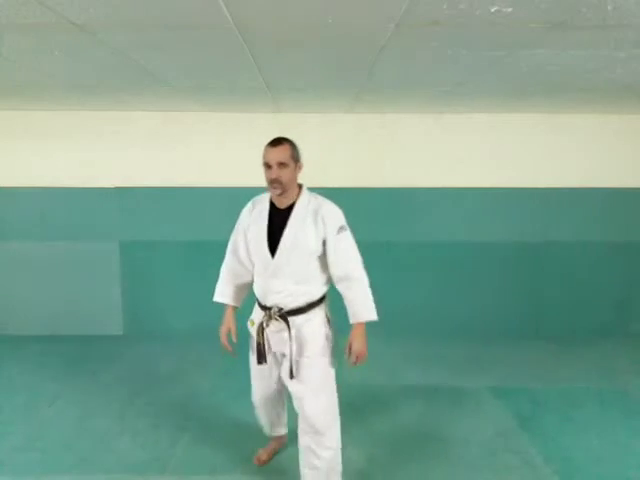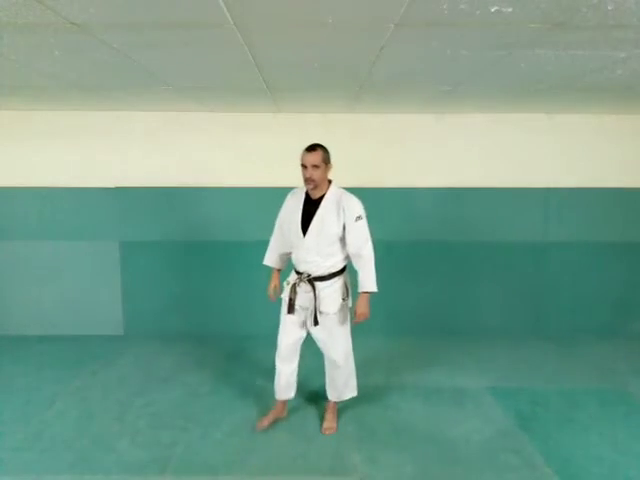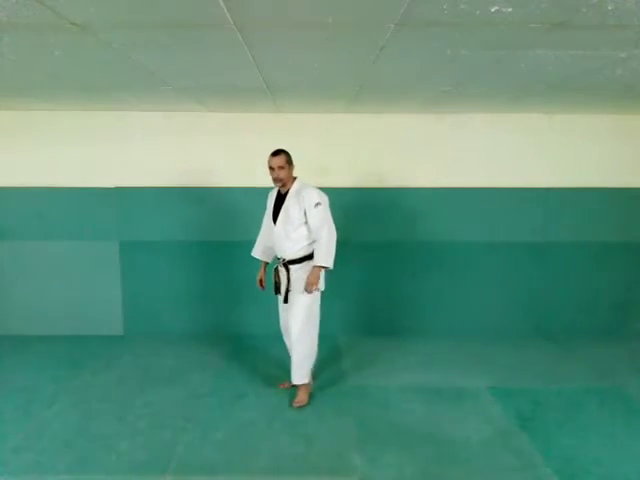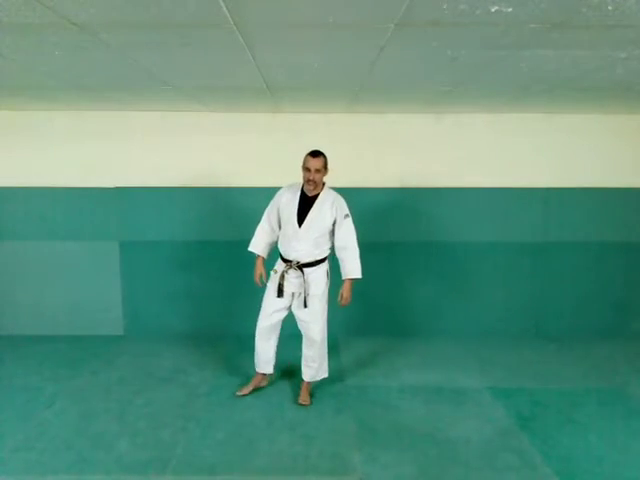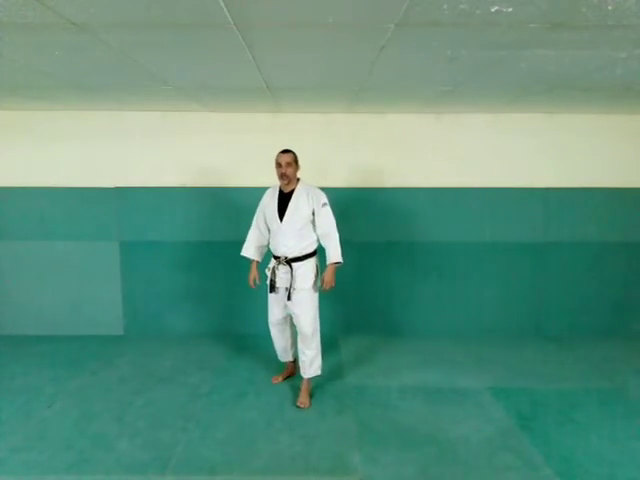
dt=1s
person 1, frame 1
left shoulder: (324, 213)
right shoulder: (252, 211)
left elbow: (349, 270)
right elbow: (237, 264)
left wrist: (358, 328)
right wrist: (229, 313)
left hip: (308, 325)
right hip: (265, 322)
left knee: (318, 412)
right knee: (264, 395)
right ankle: (277, 435)
person 1, frame 2
left shoulder: (347, 204)
right shoulder: (294, 198)
left elbow: (362, 251)
right elbow: (282, 237)
left wrist: (363, 296)
right wrist: (275, 274)
left hip: (330, 288)
right hip: (297, 285)
left knee: (336, 350)
right knee: (286, 345)
left ankle: (332, 407)
right ankle: (280, 406)
person 1, frame 3
left shoulder: (310, 195)
right shoulder: (273, 196)
left elbow: (325, 234)
right elbow: (268, 233)
left wrist: (317, 270)
right wrist: (263, 266)
left hip: (306, 271)
right hip: (284, 271)
left knee: (300, 328)
right knee: (288, 327)
left ankle: (303, 385)
right ankle: (302, 376)
person 1, frame 4
left shoulder: (335, 203)
right shoulder: (285, 194)
left elbow: (346, 243)
right elbow: (268, 227)
left wrist: (348, 282)
right wrist: (260, 260)
left hip: (314, 275)
right hip: (284, 271)
left knee: (314, 331)
right knee: (266, 323)
left ankle: (307, 383)
right ankle: (262, 375)
person 1, frame 5
left shoulder: (314, 196)
right shoulder: (269, 197)
left elbow: (329, 233)
right elbow: (259, 231)
left wrist: (330, 268)
right wrist: (254, 264)
left hip: (304, 269)
right hip: (277, 268)
left knee: (307, 325)
right knee: (277, 321)
left ankle: (306, 383)
right ankle: (290, 365)
